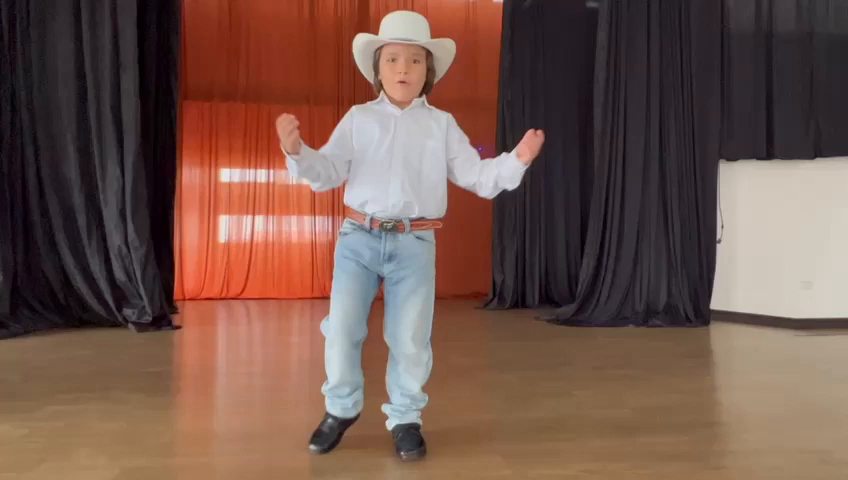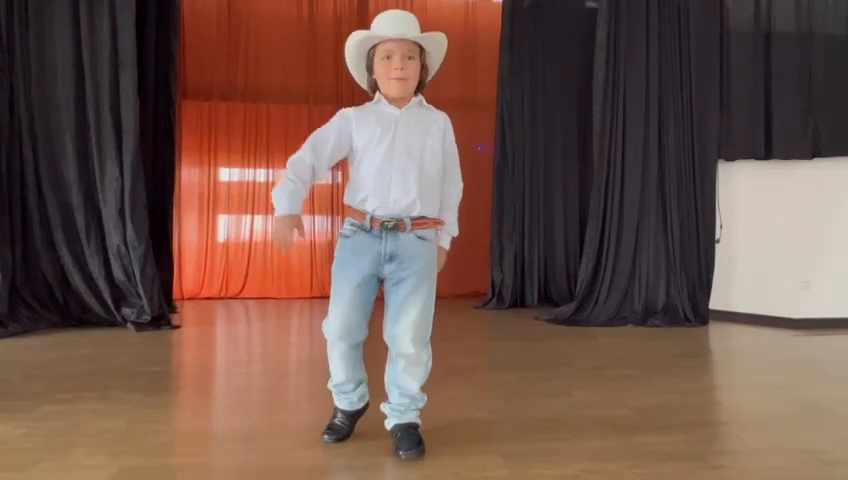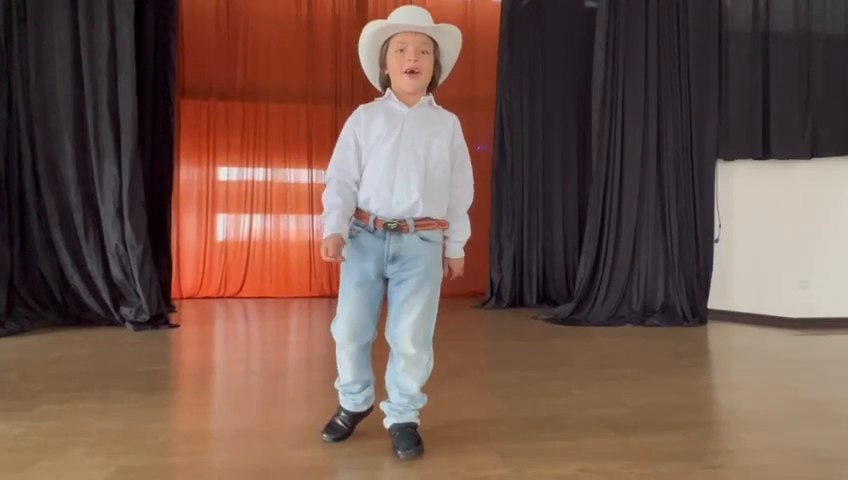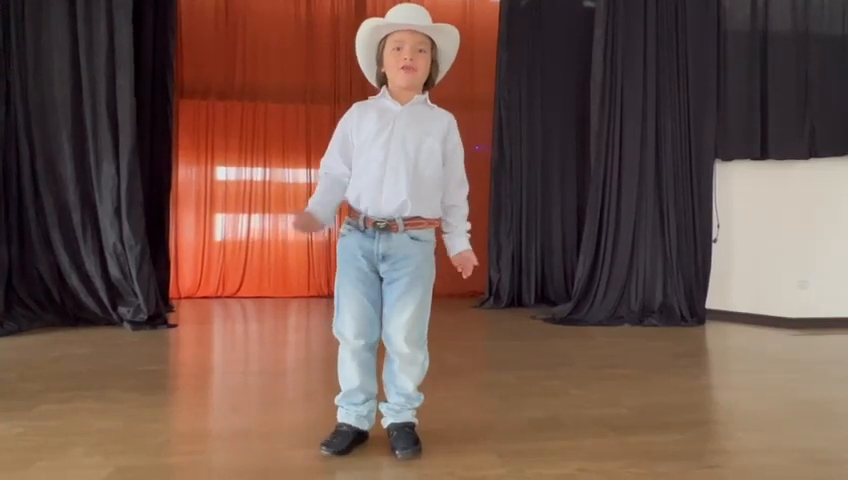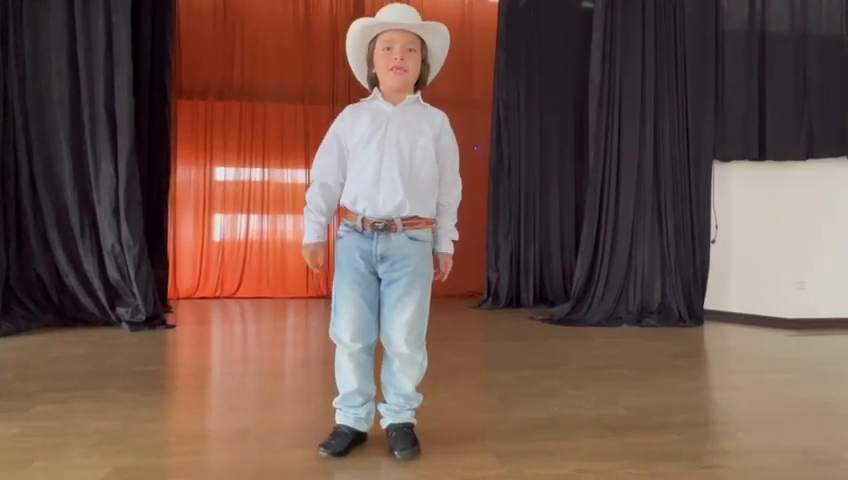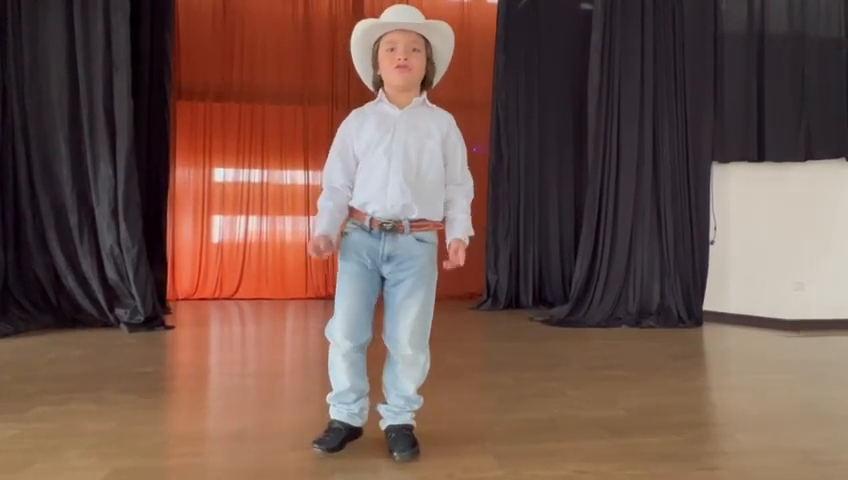
dt=0.5s
person 1, frame 1
left shoulder: (441, 124)
right shoulder: (358, 118)
left elbow: (475, 175)
right elbow: (326, 172)
left wrist: (517, 160)
right wrist: (296, 152)
left hip: (414, 242)
right hip: (359, 237)
left knee: (410, 339)
right knee: (341, 329)
left ankle: (405, 419)
right ankle: (341, 410)
person 1, frame 2
left shoulder: (438, 123)
right shoulder: (353, 120)
left elbow: (450, 187)
right elbow: (307, 160)
left wrist: (444, 238)
right wrist: (287, 205)
left hip: (415, 243)
right hip: (359, 237)
left knee: (410, 338)
right knee: (342, 330)
left ankle: (404, 418)
right ankle: (349, 403)
person 1, frame 3
left shoulder: (447, 124)
right shoulder: (364, 118)
left elbow: (460, 192)
right elbow: (340, 180)
left wrist: (454, 247)
right wrist: (334, 230)
left hip: (421, 244)
right hip: (365, 239)
left knee: (411, 339)
right knee: (350, 331)
left ankle: (403, 418)
right ankle: (355, 402)
person 1, frame 4
left shoulder: (442, 122)
right shoulder: (358, 115)
left elbow: (454, 189)
right elbow: (335, 174)
left wrist: (458, 243)
right wrist: (317, 213)
left hip: (412, 242)
right hip: (358, 237)
left knee: (406, 338)
right knee: (354, 334)
left ankle: (401, 419)
right ankle: (354, 419)
person 1, frame 5
left shoulder: (435, 122)
right shoulder: (352, 118)
left elbow: (448, 189)
right elbow: (325, 179)
left wrist: (445, 244)
right wrist: (314, 233)
left hip: (410, 243)
right hip: (355, 239)
left knee: (405, 340)
right knee: (350, 335)
left ankle: (400, 420)
right ankle: (351, 420)
person 1, frame 6
left shoulder: (441, 123)
right shoulder: (358, 122)
left elbow: (458, 186)
right elbow: (337, 185)
left wrist: (459, 234)
right wrist: (325, 232)
left hip: (416, 244)
right hip: (360, 239)
left knee: (408, 341)
right knee: (346, 333)
left ankle: (399, 421)
right ankle: (347, 417)
